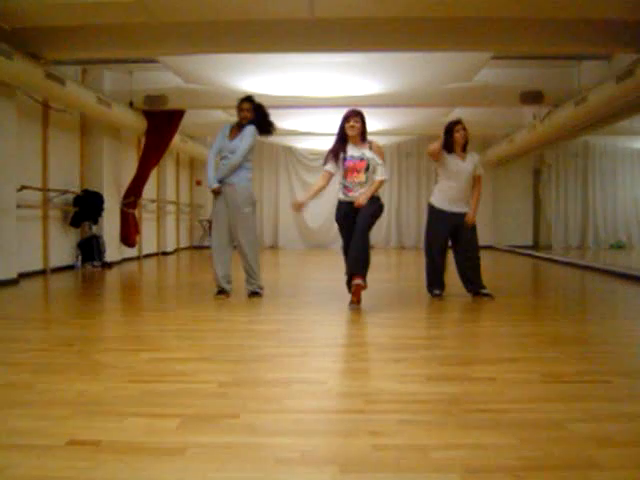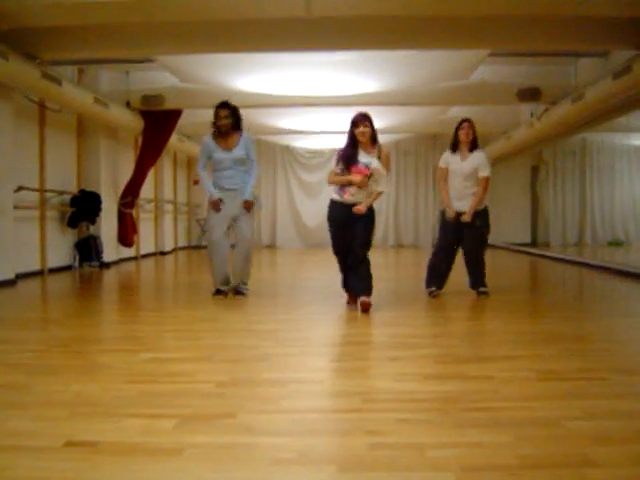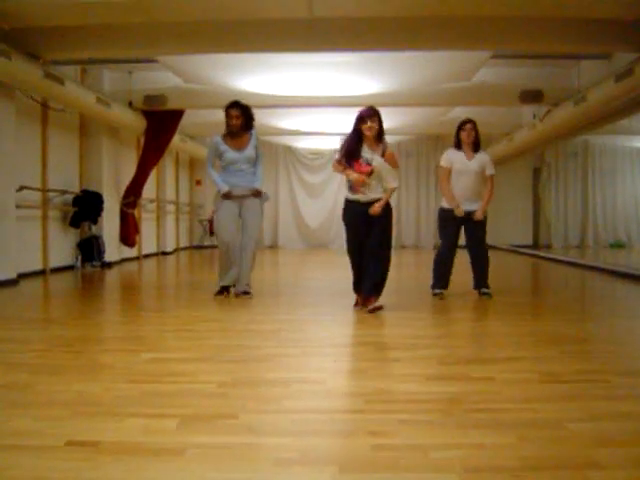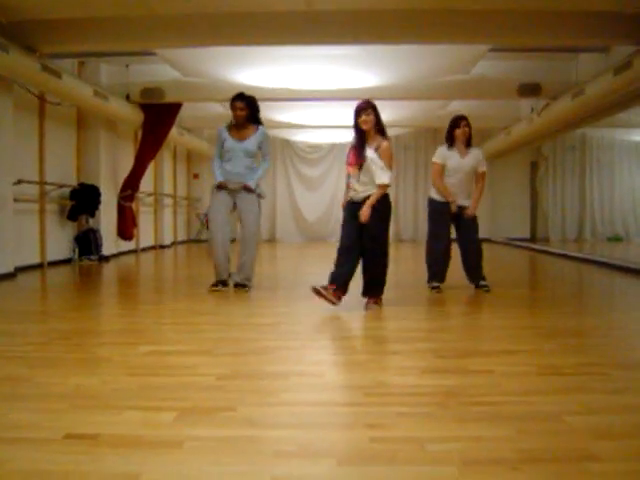
dt=0.5s
person 1, frame 1
left shoulder: (373, 147)
right shoulder: (338, 150)
left elbow: (381, 176)
right elbow: (325, 178)
left wrist: (367, 195)
right wrist: (305, 198)
left hip: (369, 201)
right hip: (345, 204)
left knee: (360, 233)
right knee: (350, 246)
left ankle: (358, 278)
right ankle: (355, 292)
person 1, frame 2
left shoulder: (382, 154)
right shoulder: (346, 152)
left elbow: (380, 186)
right elbow: (331, 178)
left wrist: (365, 204)
right wrist: (351, 178)
left hip: (363, 208)
right hip: (339, 208)
left knee: (359, 252)
right knee: (342, 251)
left ankle: (363, 294)
right ankle: (352, 291)
person 1, frame 3
left shoulder: (386, 152)
right shoulder: (350, 144)
left elbow: (393, 183)
right elbow: (336, 164)
left wrist: (381, 203)
right wrist: (349, 174)
left hip: (377, 206)
right hip: (353, 205)
left knee: (377, 251)
right knee: (355, 251)
left ankle: (371, 295)
right ankle: (361, 293)
person 1, frame 4
left shoulder: (383, 146)
right shoulder: (357, 142)
left elbow: (384, 182)
left wrist: (368, 206)
right wrist: (346, 197)
left hip: (375, 205)
right hip: (353, 202)
left knee: (373, 250)
right knee: (348, 246)
left ankle: (374, 295)
right ankle: (335, 288)
person 2, frame 1
left shoulder: (251, 130)
right shoulder: (226, 129)
left elbow: (237, 158)
right elbow: (212, 155)
left wrist: (217, 178)
right wrist: (212, 182)
left hip: (239, 188)
right hip: (223, 187)
left knee: (245, 237)
right knee: (220, 237)
left ankle: (254, 285)
right ankle: (223, 285)
person 2, frame 2
left shoulder: (245, 138)
right shoulder: (208, 141)
left elbow: (254, 167)
right elbow: (201, 170)
left wrist: (248, 195)
right wrist: (212, 194)
left hip: (242, 195)
right hip: (220, 197)
left knee: (245, 239)
right knee: (216, 240)
left ankle: (239, 284)
right ankle: (222, 285)
person 2, frame 3
left shoulder: (253, 136)
right shoulder: (218, 142)
right elbow: (210, 167)
left wrist: (258, 184)
right wrist: (222, 187)
left hip: (251, 194)
right hip: (228, 194)
left knee: (251, 237)
right knee: (226, 237)
left ankle: (243, 285)
right ankle: (226, 282)
person 2, frame 4
left shoulder: (260, 132)
right shoulder: (223, 131)
left elbow: (265, 161)
left wrist: (254, 181)
right wrist: (218, 178)
left hip: (247, 188)
right hip: (224, 187)
left knee: (251, 231)
right knee: (217, 230)
left ankle: (242, 278)
right ankle: (222, 277)
person 3, frame 1
left shoulder: (474, 158)
right shoulder: (443, 155)
left elbow: (477, 186)
right elbow: (431, 151)
left wrist: (473, 211)
right wrist: (443, 139)
left hip: (464, 212)
right hip: (439, 210)
left knee: (469, 251)
right knee: (436, 249)
left ankle: (477, 287)
right ankle: (436, 287)
person 3, frame 2
left shoulder: (480, 157)
right shoulder: (448, 155)
left elbow: (483, 187)
right elbow: (442, 182)
left wrist: (470, 211)
right wrist: (448, 206)
left hip: (475, 211)
right hip: (451, 211)
left knee: (474, 250)
right knee: (443, 248)
left ankle: (479, 285)
right ankle: (434, 284)
person 3, frame 3
left shoulder: (484, 158)
right shoulder: (450, 154)
left elbow: (489, 185)
right elbow: (443, 182)
left wrist: (483, 209)
right wrist: (455, 206)
left hip: (475, 211)
right hip: (450, 210)
left knee: (479, 249)
right knee: (447, 248)
left ankle: (482, 286)
right ankle: (438, 286)
person 3, frame 4
left shoulder: (477, 154)
right shoulder: (443, 151)
left elbow: (480, 181)
right elbow: (435, 179)
left wrist: (474, 205)
right wrist: (451, 200)
left hip: (465, 205)
right hip: (441, 203)
left knee: (471, 243)
right knee: (439, 243)
left ankle: (478, 279)
right ankle: (435, 280)
